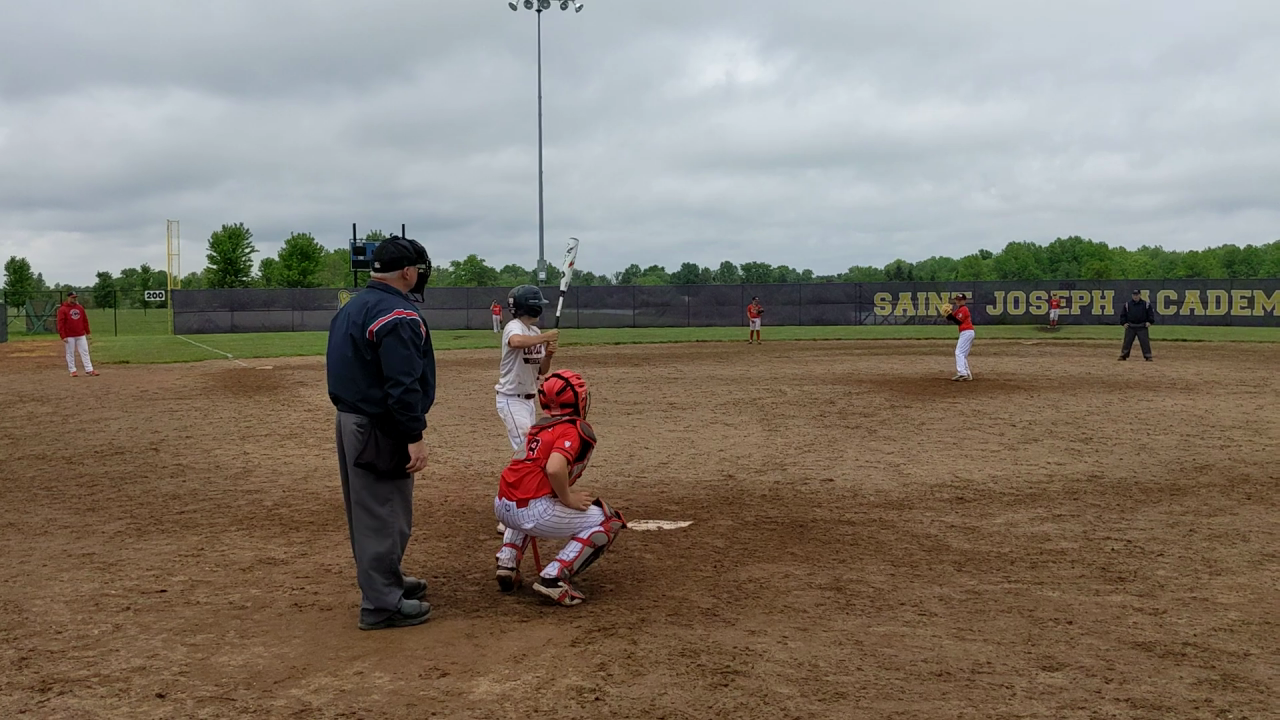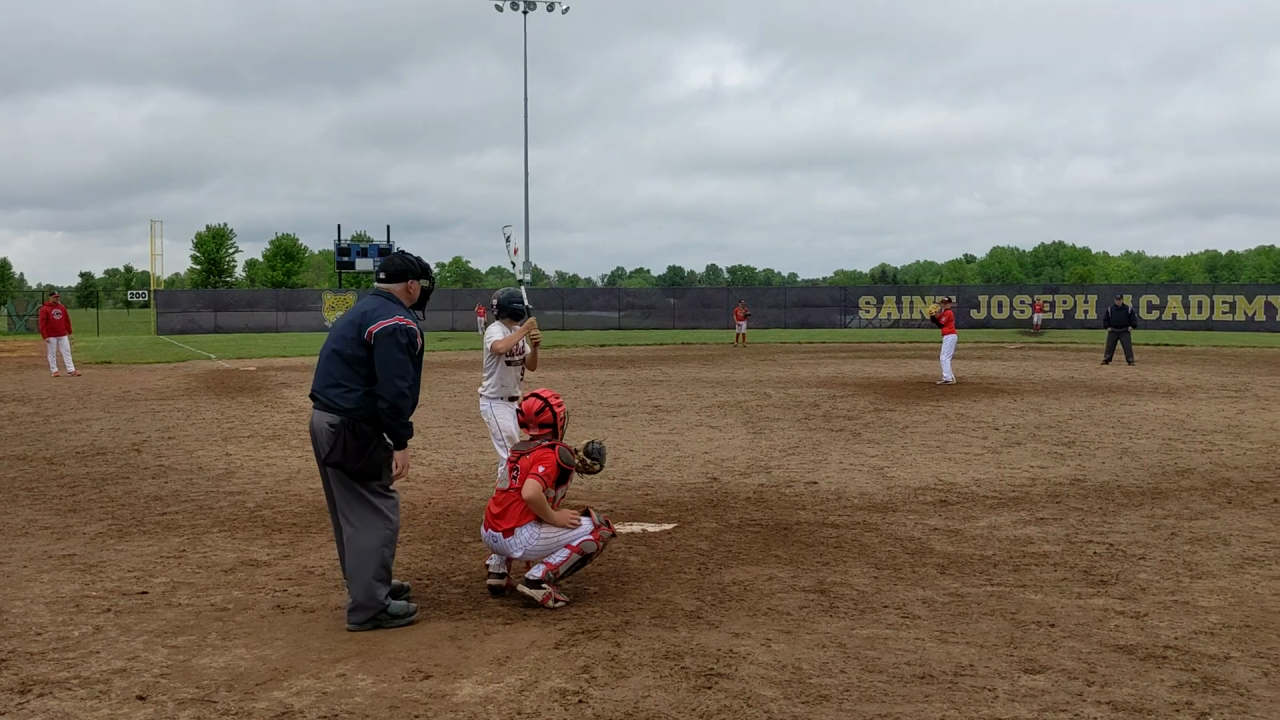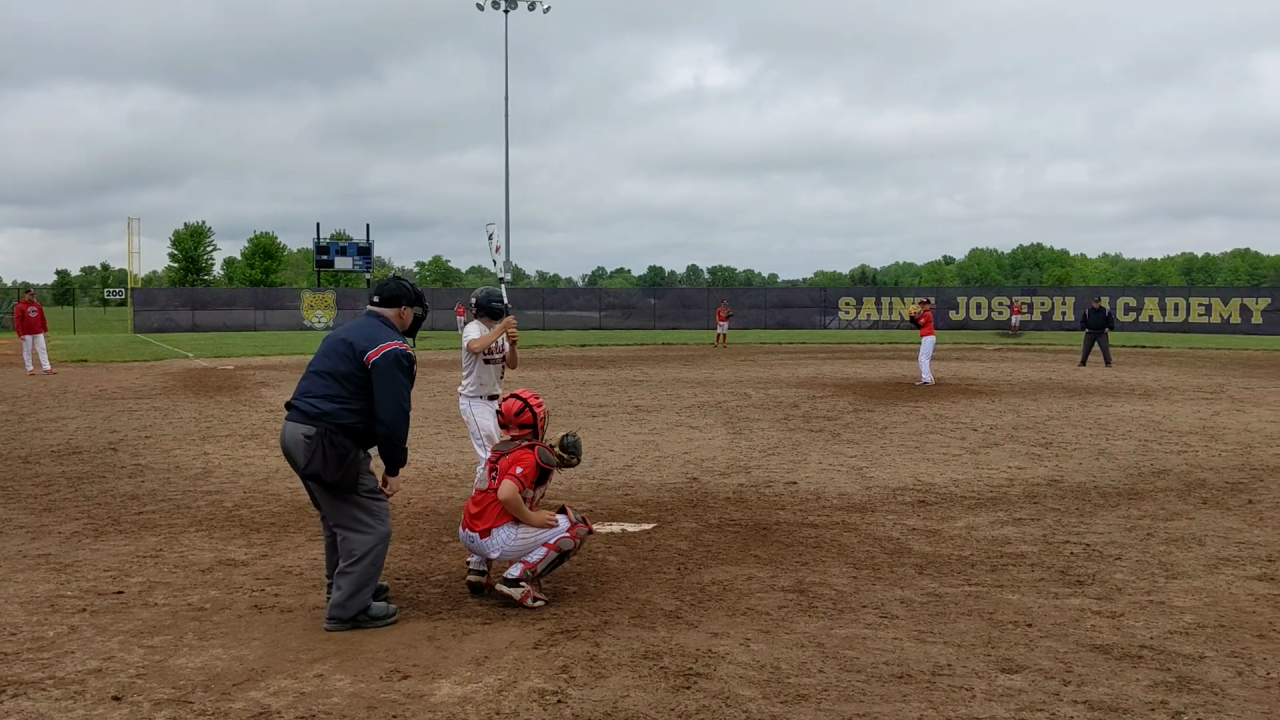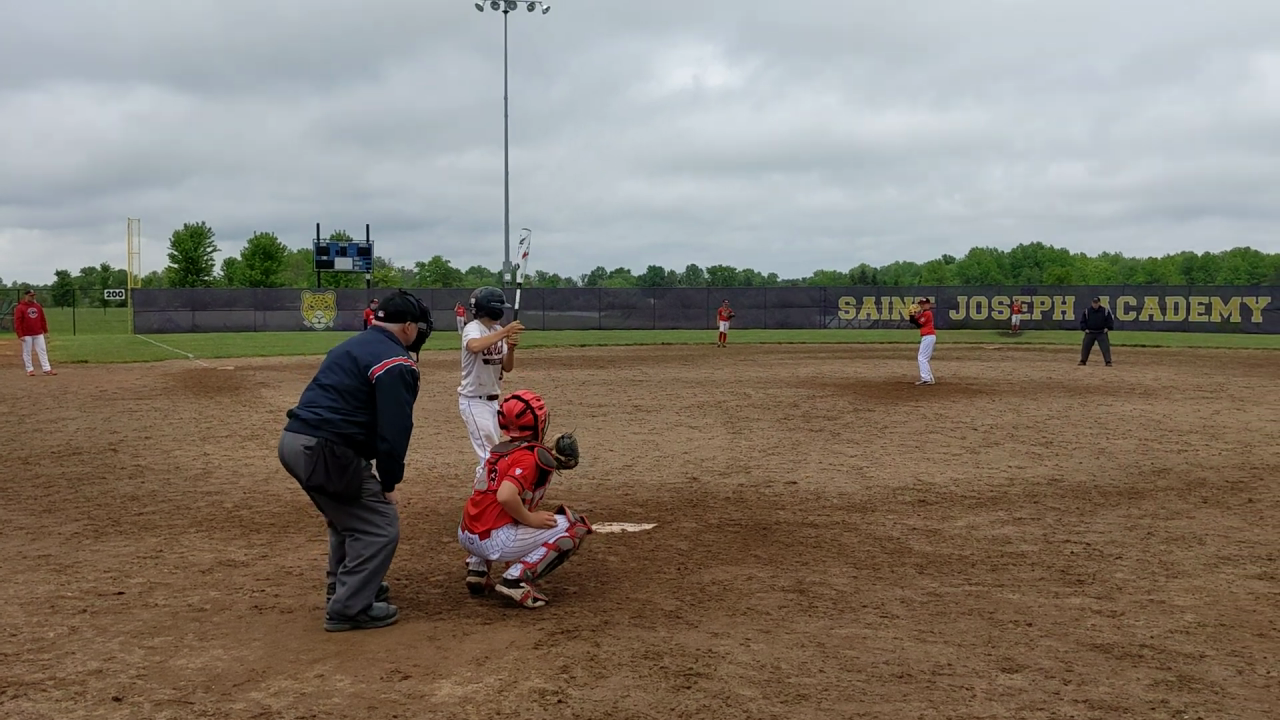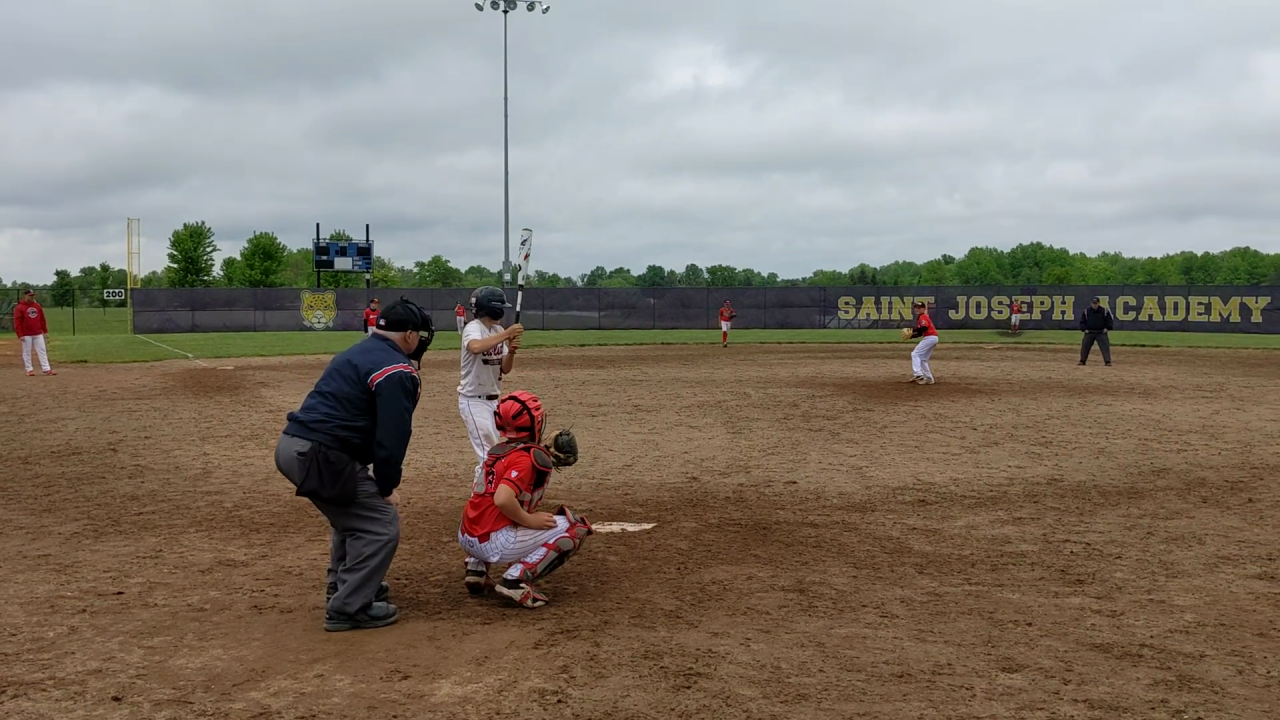
dt=0.3s
person 1, frame 1
left shoulder: (350, 308)
right shoulder: (398, 315)
right elbow: (403, 384)
right wrist: (415, 436)
left hip: (349, 420)
right hip: (379, 428)
left knee: (368, 512)
right knee: (384, 516)
left ankle: (384, 582)
right ankle: (381, 606)
person 1, frame 2
left shoulder: (357, 312)
right shoulder: (397, 323)
right elbow: (394, 391)
right wrist: (400, 444)
left hip: (326, 420)
right hip: (351, 429)
left knee: (353, 512)
right knee: (376, 516)
left ankle: (366, 583)
right ankle: (368, 606)
person 1, frame 3
left shoulder: (346, 331)
right shoulder: (392, 348)
right elbow: (392, 414)
right wrist: (393, 468)
left hip: (297, 430)
right hip: (326, 440)
left knee: (342, 514)
right knee: (370, 521)
left ankle: (345, 586)
right ankle: (348, 608)
person 1, frame 4
left shoulder: (351, 346)
right shoulder: (397, 363)
right elbow: (394, 429)
right wrist: (389, 482)
left hip: (295, 440)
right hip: (324, 450)
left knee: (350, 514)
right knee: (380, 525)
left ankle: (345, 586)
right ankle: (348, 608)
person 1, frame 5
left shoulder: (356, 353)
right shoulder: (397, 371)
right elbow: (392, 435)
right wrist: (387, 486)
left hip: (293, 444)
right hip: (321, 455)
left knee: (354, 513)
right knee: (381, 524)
left ankle: (344, 586)
right ankle: (348, 608)
person 2, frame 1
left shoulder: (540, 427)
right shoulder: (576, 430)
right elbow: (554, 469)
right wrist: (568, 499)
left hip: (503, 506)
right hip: (531, 512)
right knee: (609, 521)
left ankle: (508, 561)
right ankle: (554, 578)
person 2, frame 2
left shoulder: (520, 448)
right shoulder: (552, 453)
right elbow: (531, 494)
left wrist: (572, 460)
right wrist: (554, 518)
left hip: (490, 533)
right hip: (518, 539)
right knee: (600, 530)
left ankle: (498, 571)
right ankle: (540, 580)
person 2, frame 3
left shoulder: (501, 448)
right shoulder: (532, 454)
right elbow: (506, 495)
right wrist: (531, 518)
left hip: (468, 533)
right hip: (496, 540)
right knee: (577, 527)
left ankle: (478, 568)
right ankle: (518, 579)
person 2, frame 4
left shoulder: (500, 450)
right shoulder: (530, 456)
right elbow: (506, 496)
right wrist: (530, 519)
left hip: (467, 535)
right hip: (495, 541)
right knee: (575, 526)
left ankle: (478, 570)
right ankle: (518, 580)
person 2, frame 5
left shoulder: (498, 451)
right shoulder: (525, 458)
right elbow: (502, 500)
right wrist: (530, 521)
left hip: (467, 538)
right hip: (494, 544)
right knee: (576, 527)
left ankle: (477, 569)
right ankle: (518, 580)
person 3, frame 1
left shoulder: (535, 331)
right shoulder: (514, 327)
left elbow: (542, 371)
right elbow: (517, 342)
left wrist: (548, 355)
right wrist: (546, 336)
left hip: (529, 399)
right hip: (512, 400)
person 3, frame 2
left shoulder: (517, 331)
right shoulder: (495, 330)
left elbow: (532, 366)
right elbow: (500, 348)
left wrist: (534, 346)
right wrist: (523, 330)
left hip: (512, 401)
right hip: (495, 403)
left knee: (510, 453)
right knee: (511, 455)
person 3, frame 3
left shoulder: (498, 331)
right shoulder: (473, 328)
left elbow: (512, 364)
right elbow: (475, 347)
left wrist: (512, 344)
right wrist: (501, 328)
left hip: (493, 401)
right hip: (475, 402)
left knee: (491, 453)
right knee: (489, 455)
person 3, frame 4
left shoulder: (497, 331)
right shoulder: (472, 328)
left elbow: (507, 367)
right elbow: (475, 346)
left wrist: (510, 348)
right wrist: (505, 332)
left hip: (492, 401)
right hip: (474, 402)
left knee: (492, 453)
right knee: (489, 456)
person 3, frame 5
left shoulder: (498, 331)
right shoulder: (473, 328)
left elbow: (505, 369)
right elbow: (475, 347)
left wrist: (511, 351)
right wrist: (507, 334)
left hip: (492, 400)
right hip: (474, 402)
right knee: (488, 457)
